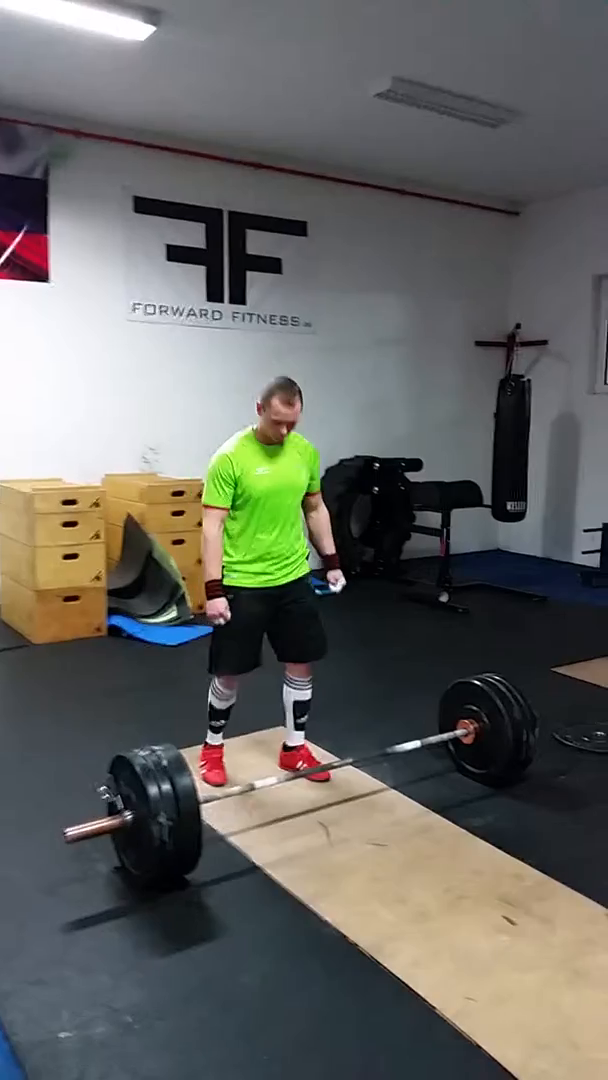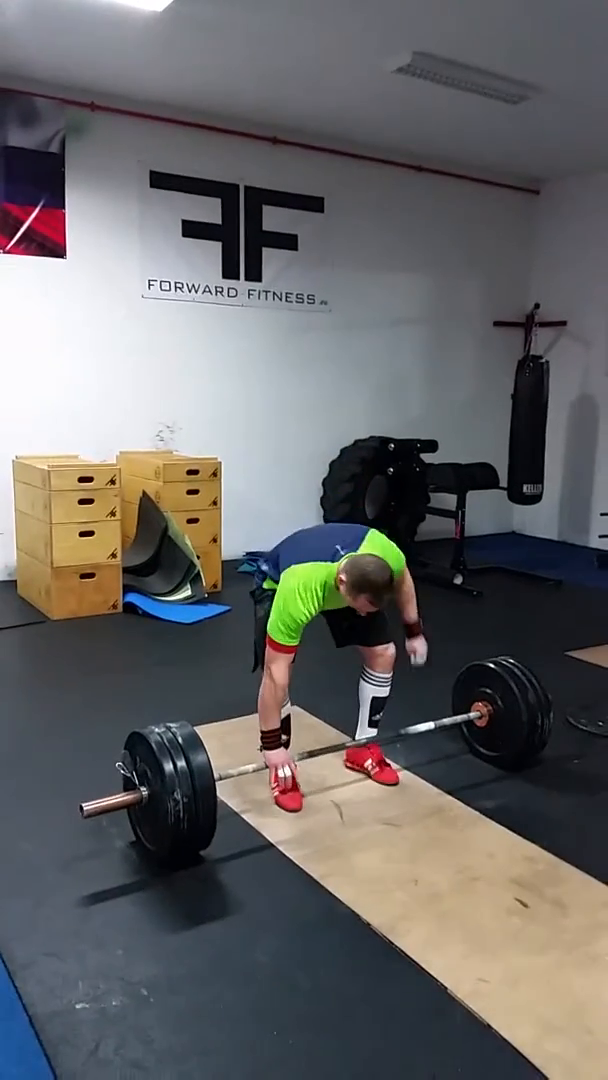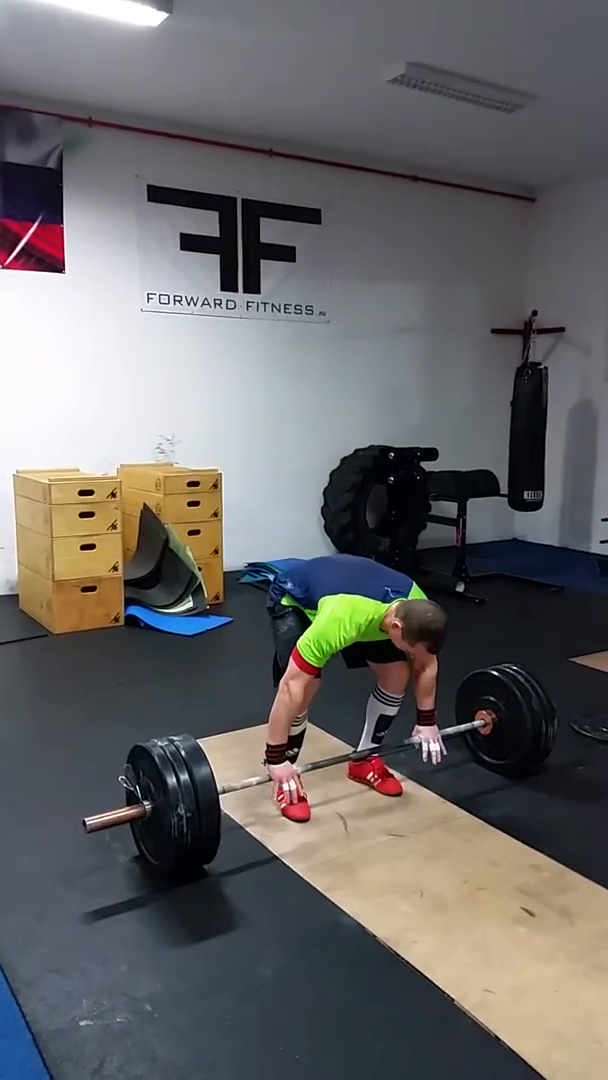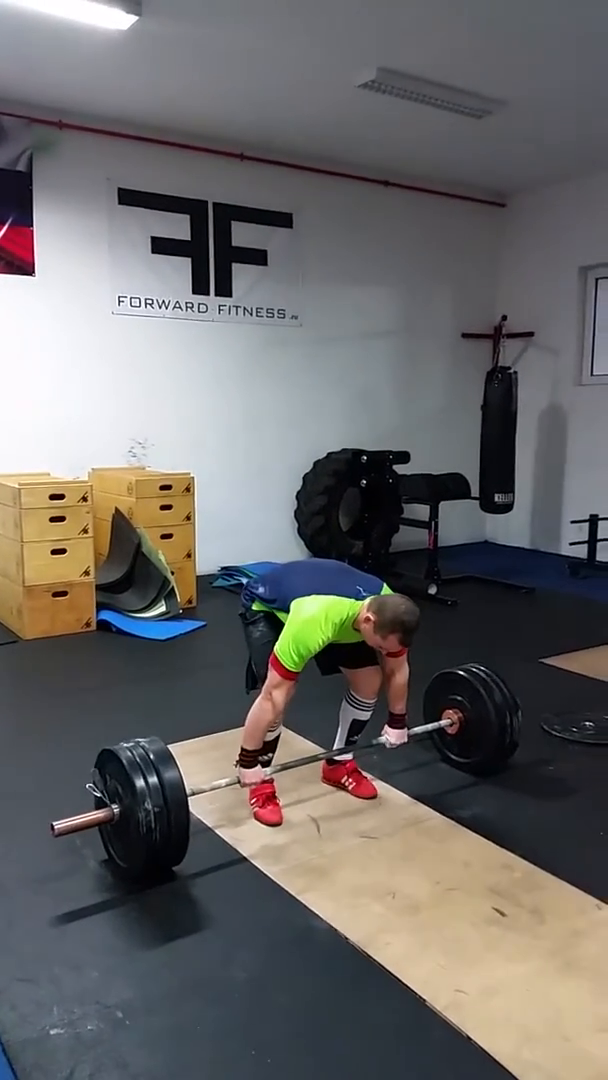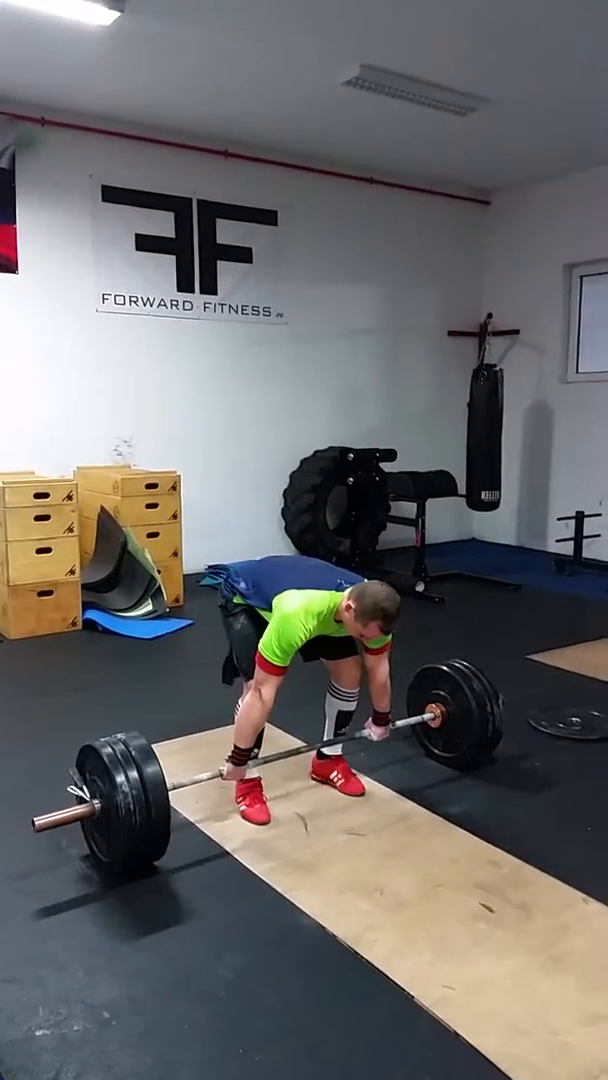
dt=1s
person 1, frame 1
left shoulder: (306, 453)
right shoulder: (231, 458)
left elbow: (315, 508)
right elbow: (212, 527)
left wrist: (331, 561)
right wrist: (214, 590)
left hip: (292, 579)
right hip: (241, 585)
left knee: (301, 665)
right knee: (229, 673)
left ankle: (295, 747)
right ankle: (213, 745)
person 1, frame 2
left shoulder: (383, 552)
right shoulder: (298, 592)
left elbow: (403, 579)
right elbow: (276, 671)
left wrist: (414, 632)
right wrist: (272, 743)
right hip: (277, 582)
left knee: (383, 652)
right knee: (275, 668)
left ankle: (363, 748)
right ankle: (282, 767)
person 1, frame 3
left shoulder: (417, 612)
right shoulder: (341, 619)
left elbow: (426, 666)
right elbow: (291, 686)
left wrist: (427, 721)
right wrist: (275, 758)
right hip: (293, 599)
left knee: (397, 673)
right knee: (305, 689)
left ankle: (365, 760)
right ankle: (287, 780)
person 1, frame 4
left shoulder: (389, 613)
right shoulder: (312, 621)
left elbow: (397, 670)
right elbow: (273, 695)
left wrist: (397, 722)
right wrist: (247, 761)
right hip: (266, 606)
left knee: (369, 679)
right knee: (281, 692)
left ankle: (338, 764)
right ankle: (260, 783)
person 1, frame 5
left shoulder: (372, 608)
right shoulder: (297, 614)
left elbow: (378, 668)
right elbow: (263, 693)
left wrist: (381, 719)
right wrist: (237, 761)
right hip: (244, 597)
left knee: (349, 669)
right knee: (256, 686)
left ankle: (328, 759)
right ankle: (248, 781)
